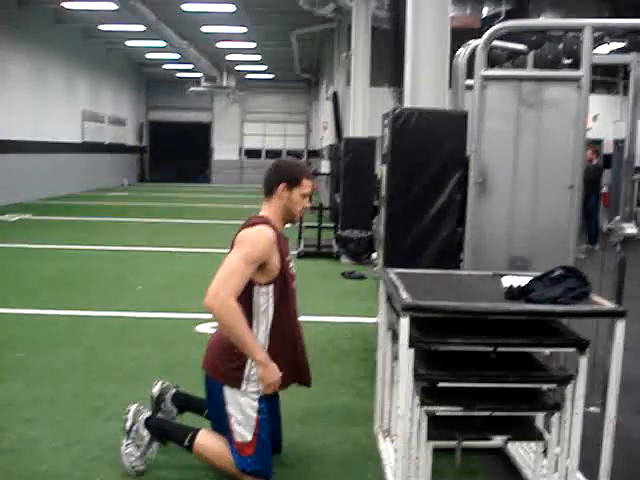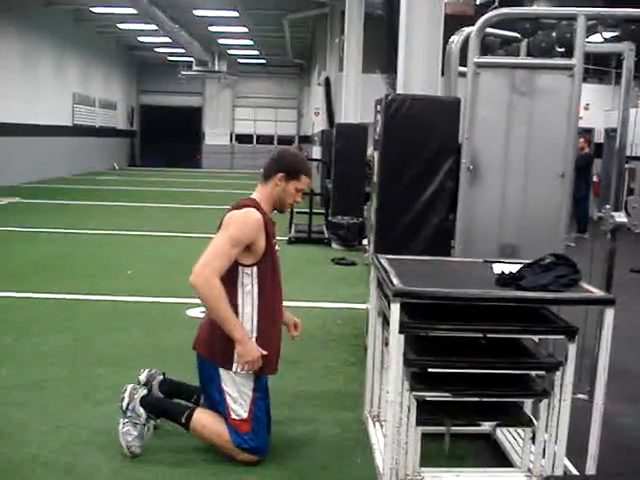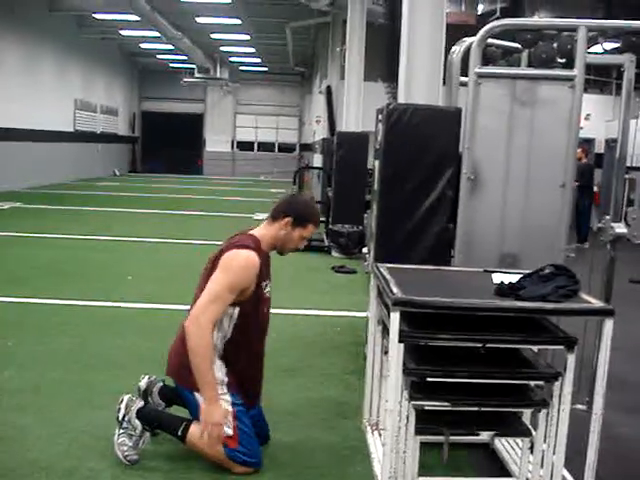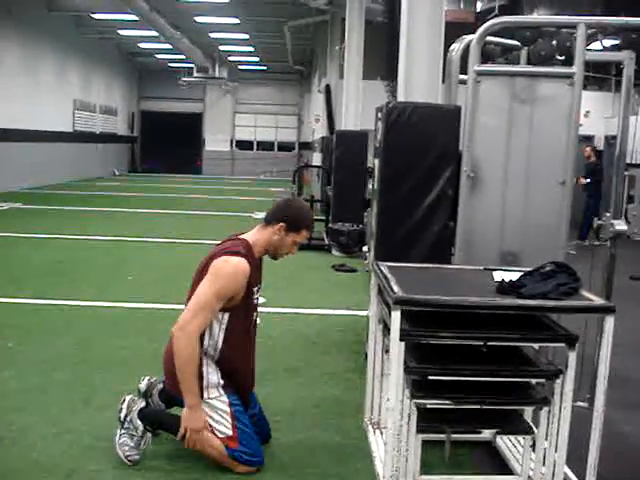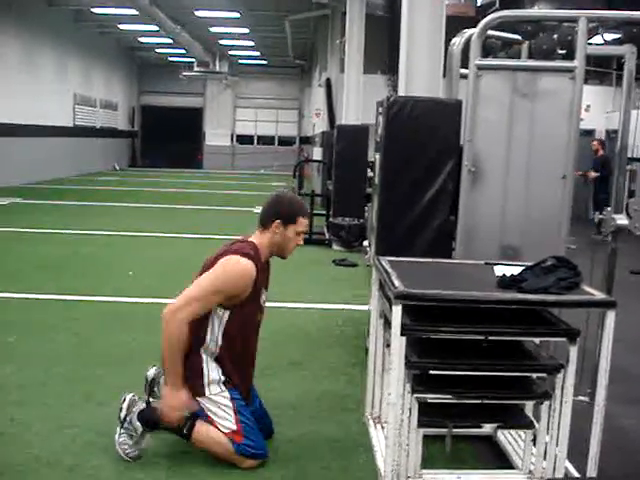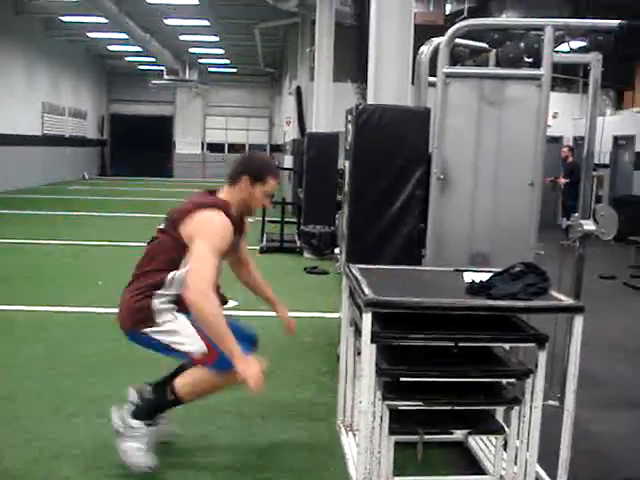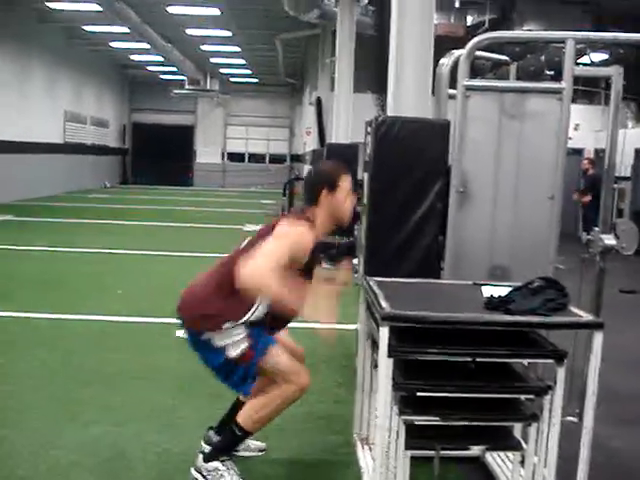
dt=0.5s
person 1, frame 1
left shoulder: (271, 234)
right shoulder: (261, 235)
right elbow: (217, 299)
right wrist: (263, 361)
left hip: (248, 361)
right hip: (239, 368)
left knee: (270, 444)
left ankle: (177, 400)
right ankle: (153, 424)
person 1, frame 2
left shoulder: (259, 217)
right shoulder: (248, 217)
right elbow: (202, 278)
left wrist: (281, 315)
right wrist: (242, 339)
left hip: (238, 344)
right hip: (230, 348)
left knee: (258, 426)
right knee: (251, 449)
left ankle: (162, 387)
right ankle: (149, 403)
person 1, frame 3
left shoulder: (257, 250)
right shoulder: (245, 258)
right elbow: (197, 324)
right wrist: (210, 401)
left hip: (227, 361)
right hip: (204, 366)
left knee: (259, 435)
right knee: (245, 460)
left ankle: (162, 394)
right ankle: (145, 416)
person 1, frame 4
left shoulder: (248, 254)
right shoulder: (235, 264)
right elbow: (184, 332)
right wrist: (194, 407)
left hip: (221, 365)
right hip: (202, 370)
left knee: (261, 434)
right knee: (248, 460)
left ankle: (162, 396)
right ankle: (144, 415)
person 1, frame 5
left shoulder: (256, 259)
right shoulder: (241, 266)
right elbow: (174, 316)
right wrist: (174, 387)
left hip: (221, 362)
right hip: (200, 367)
left knee: (263, 431)
right knee: (251, 454)
left ankle: (163, 386)
right ankle: (145, 415)
person 1, frame 6
left shoulder: (229, 214)
right shoulder: (215, 220)
left elbow: (243, 266)
right elbow: (196, 293)
left wrist: (278, 308)
right wrist: (239, 359)
left hip: (167, 301)
right hip: (150, 310)
left knee: (245, 343)
right knee: (233, 365)
left ankle: (152, 395)
right ankle: (139, 416)
person 1, frame 7
left shoulder: (302, 229)
right shoulder: (300, 233)
right elbow: (252, 276)
left wrist: (330, 282)
right wrist: (307, 306)
left hip: (224, 311)
right hip: (209, 317)
left knee: (292, 359)
right knee: (295, 381)
left ankle: (220, 436)
